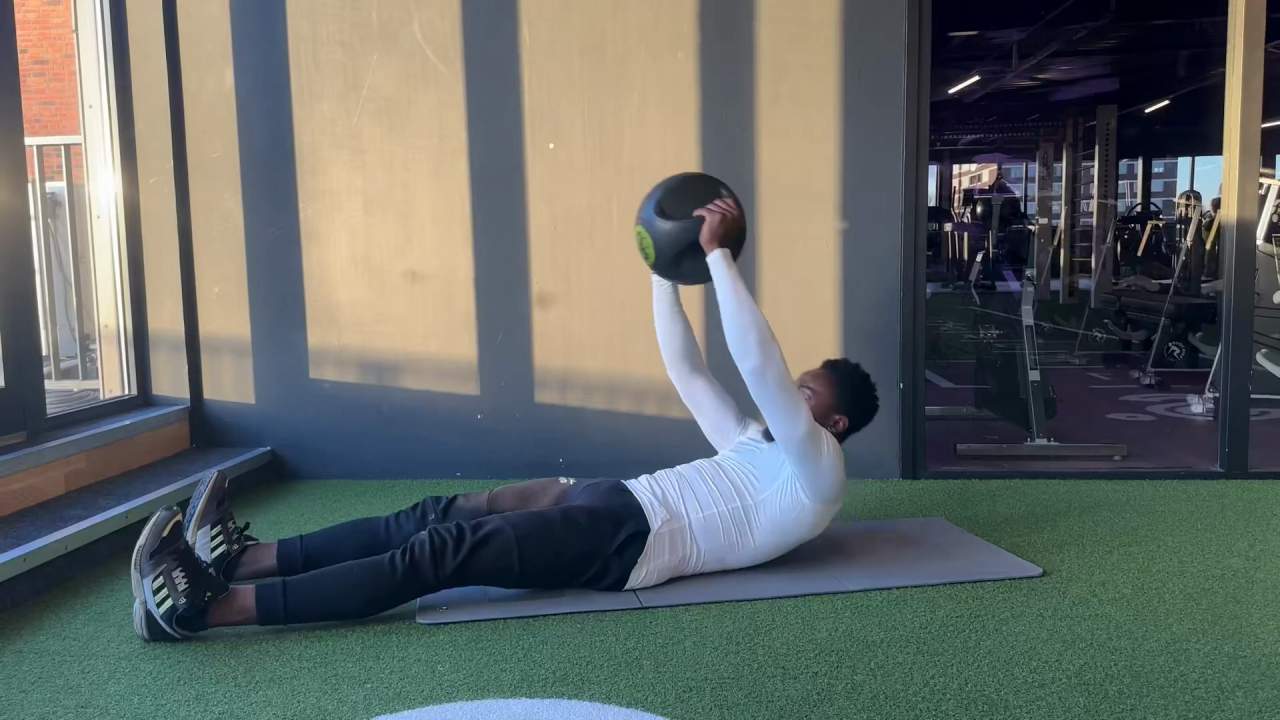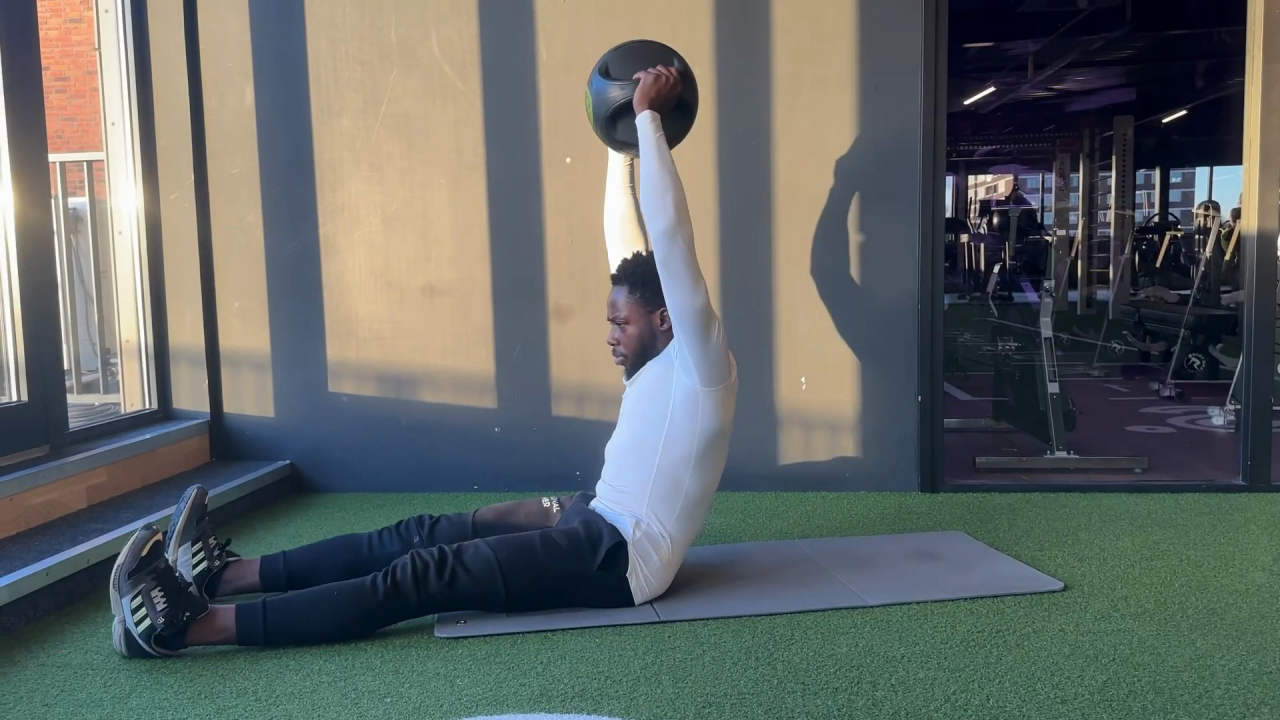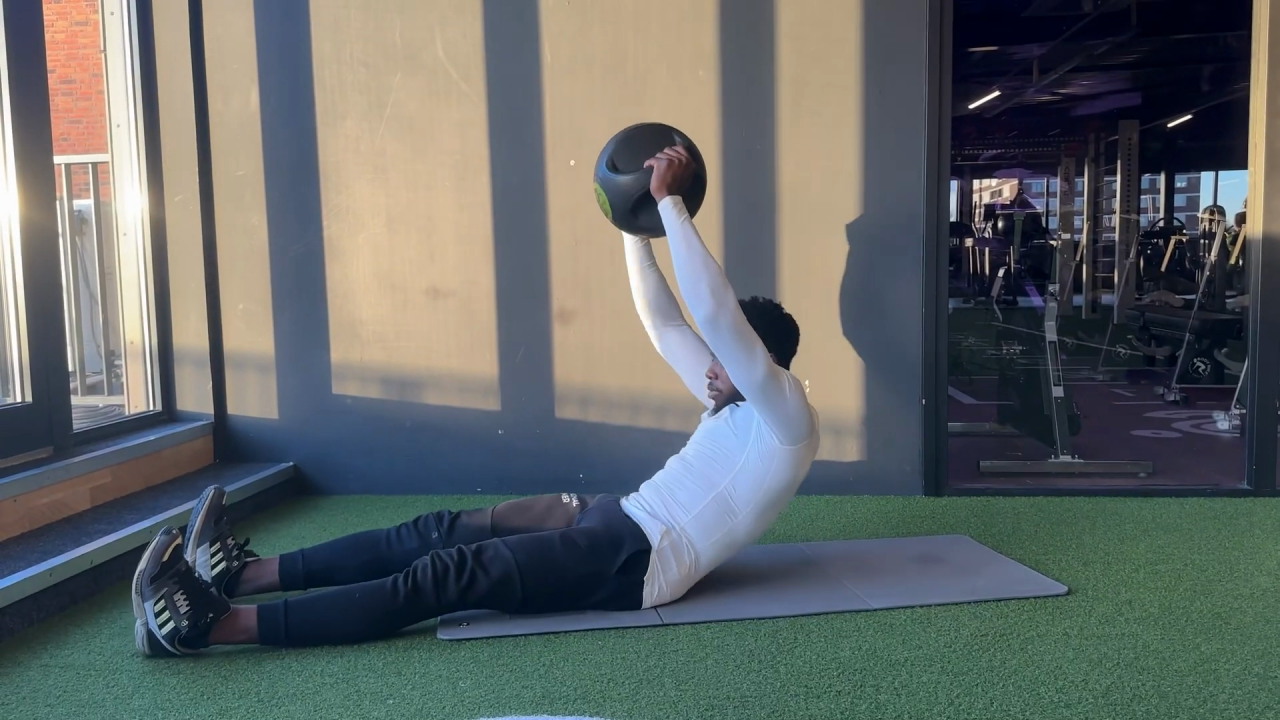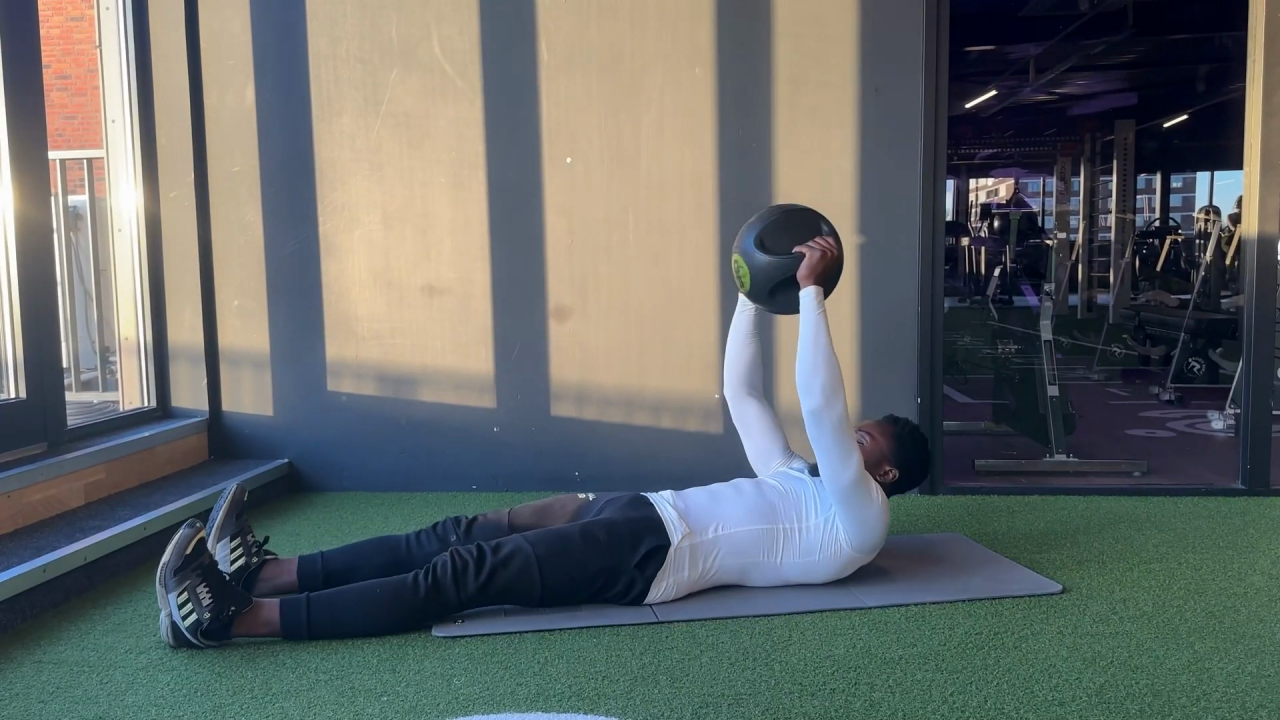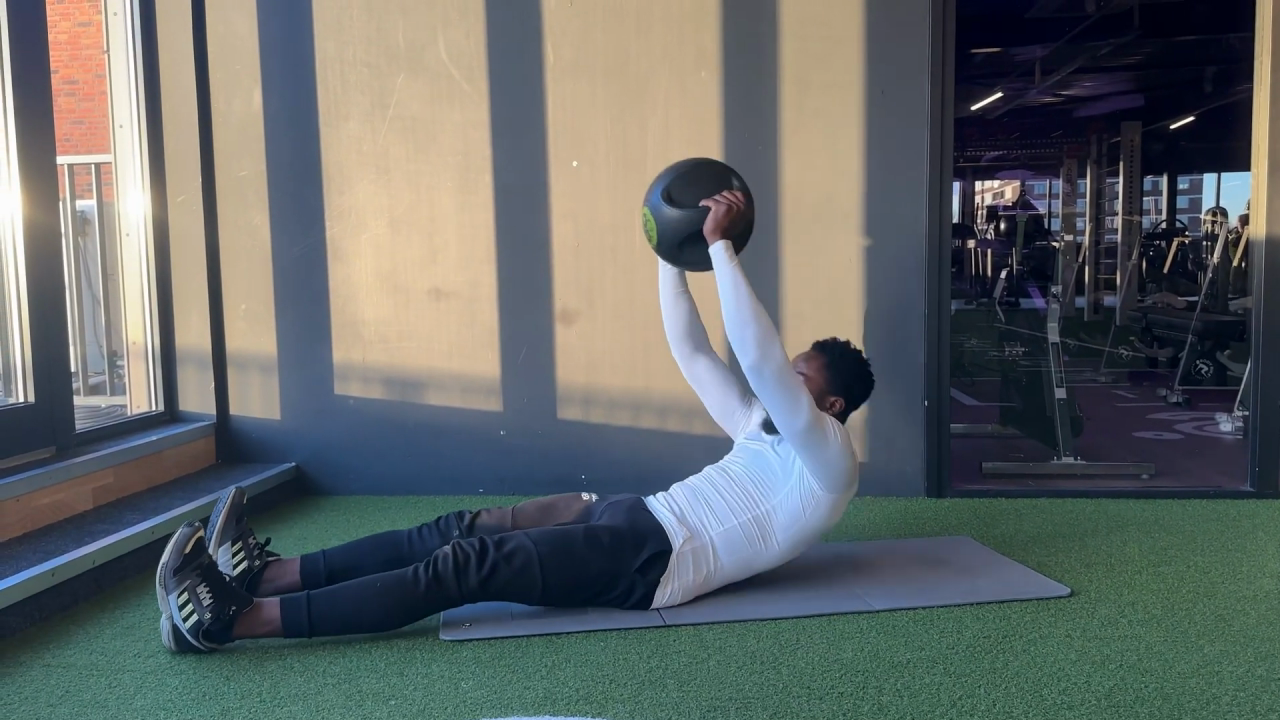
dt=1s
person 1, frame 1
left shoulder: (818, 478)
right shoulder: (758, 447)
left elbow: (761, 372)
right elbow: (686, 371)
left wrist: (719, 255)
right wrist: (669, 268)
left hip: (625, 538)
right hip: (616, 501)
left knee: (443, 551)
right knee: (433, 518)
left ankle: (214, 605)
right ankle: (243, 554)
person 1, frame 2
left shoulder: (701, 362)
right shoulder: (664, 360)
left elbow: (670, 234)
right elbow: (629, 245)
left wrist: (648, 116)
right wrist: (620, 148)
left hip: (619, 558)
right hip: (593, 519)
left knee: (424, 575)
right knee: (421, 536)
right ankle: (226, 573)
person 1, frame 3
left shoulder: (786, 417)
right shoulder: (735, 399)
left elbow: (717, 315)
right elbow: (664, 324)
left wrist: (671, 202)
right wrist: (635, 223)
left hip: (639, 560)
right hip: (617, 517)
left knee: (448, 574)
right knee: (440, 533)
left ankle: (214, 624)
right ankle: (246, 571)
person 1, frame 4
left shoulder: (859, 520)
right shoulder: (797, 481)
left elbow: (821, 406)
right elbow: (742, 396)
left wrist: (811, 290)
right wrist: (752, 295)
left hip: (650, 551)
right hip: (636, 512)
left knee: (466, 573)
right knee: (455, 537)
left ankle: (236, 616)
right ankle: (266, 569)
person 1, frame 5
left shoulder: (829, 463)
right shoulder: (765, 431)
left elbow: (759, 359)
right elbow: (691, 351)
left wrist: (720, 245)
left hip: (650, 557)
right hip: (632, 514)
left knee: (470, 565)
right knee: (459, 531)
left ankle: (236, 617)
right ankle: (268, 571)
